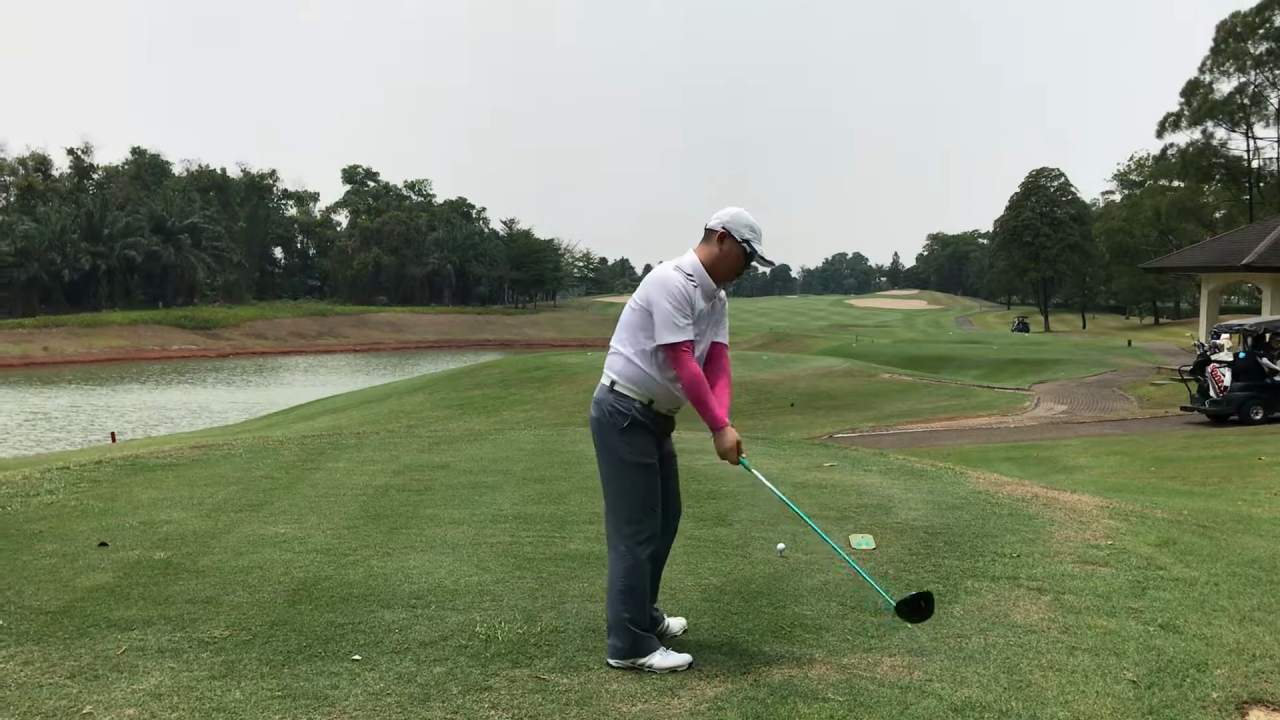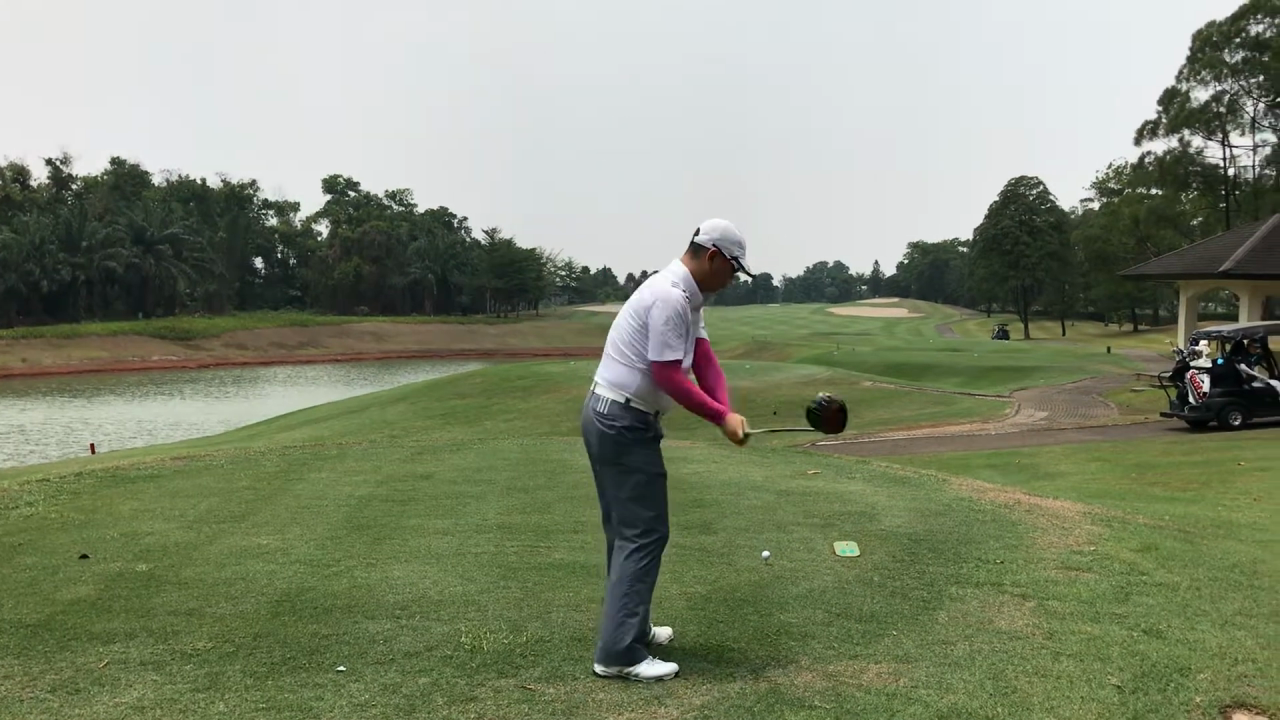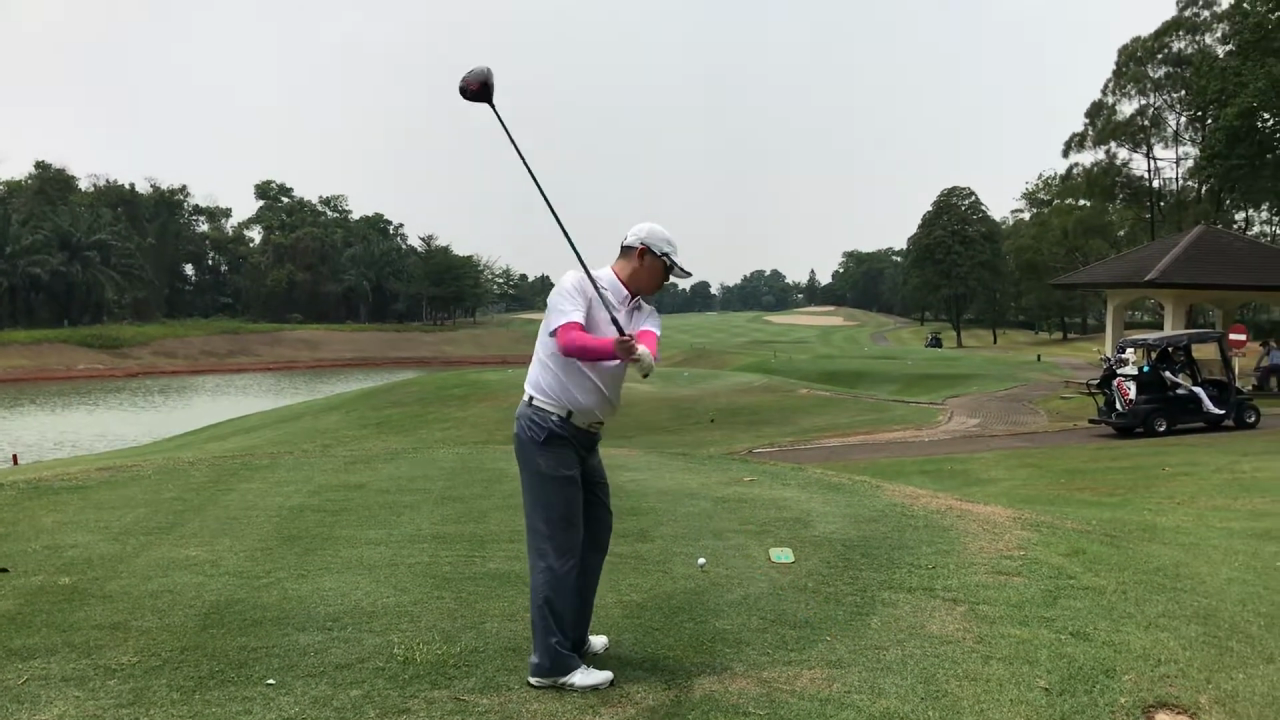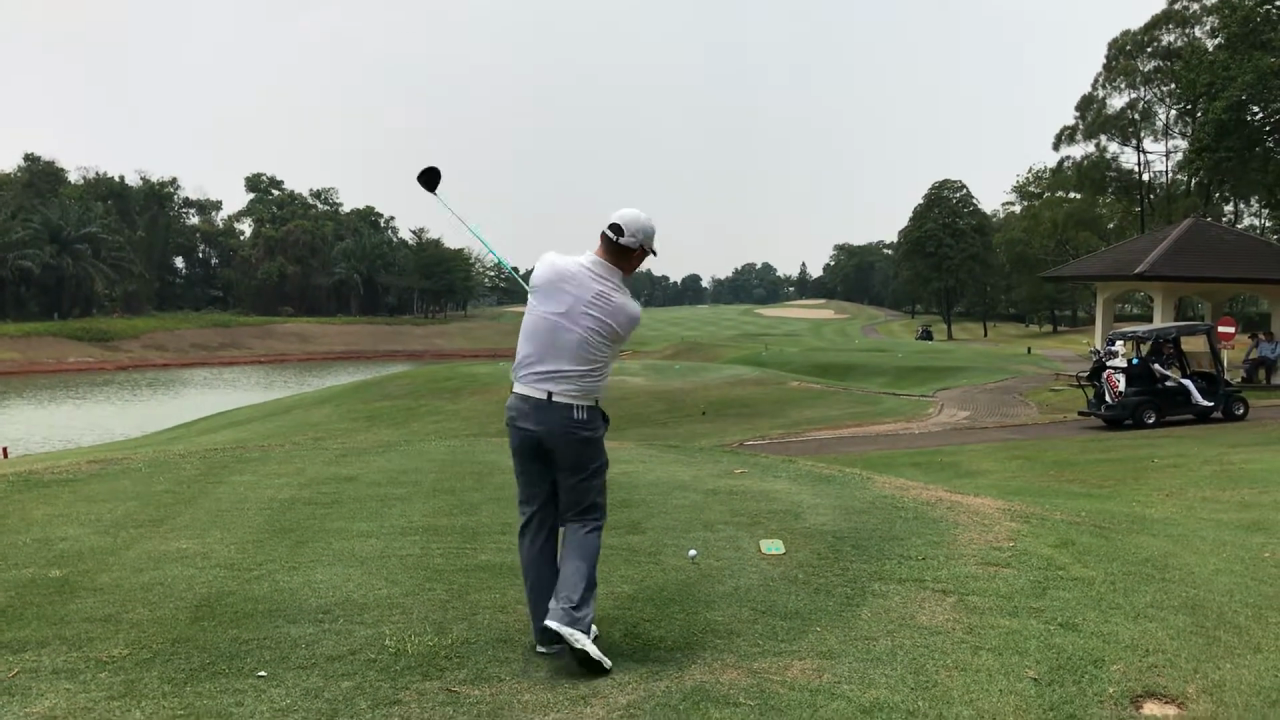
dt=1s
person 1, frame 1
left shoulder: (715, 297)
right shoulder: (673, 281)
left elbow: (718, 362)
right elbow: (683, 363)
left wrist: (722, 419)
right wrist: (719, 429)
left hip: (648, 416)
right hip: (624, 413)
left knee: (662, 518)
right knee: (636, 526)
left ankle: (641, 616)
right ankle: (629, 643)
person 1, frame 2
left shoulder: (692, 298)
right shoulder: (668, 295)
left elbow: (704, 358)
right elbow: (670, 379)
left wrist: (727, 410)
right wrist: (721, 418)
left hip: (612, 418)
right hip: (624, 424)
left knee: (629, 529)
right knee: (643, 534)
left ankle: (629, 627)
right ankle: (618, 652)
person 1, frame 3
left shoulder: (645, 312)
right shoulder: (577, 284)
left elbow: (648, 347)
right elbow: (570, 343)
left wrist: (640, 352)
right wrist: (617, 346)
left hip: (580, 435)
right hip: (547, 429)
left knee: (592, 535)
right knee: (557, 543)
left ankle: (570, 637)
right ankle: (551, 662)
person 1, frame 4
left shoulder: (549, 267)
right shoulder: (627, 311)
left hip: (523, 410)
right hip: (575, 419)
left knee: (536, 520)
right knee: (583, 520)
left ankle: (548, 626)
right ankle: (569, 616)
